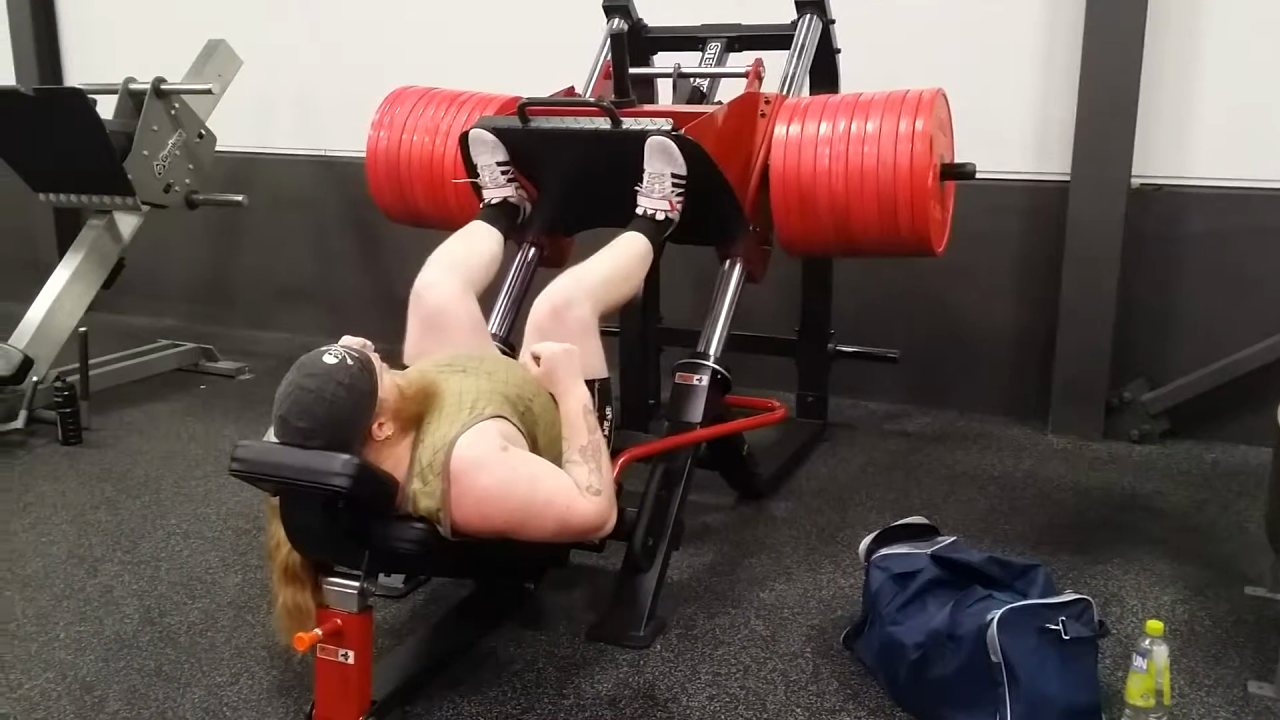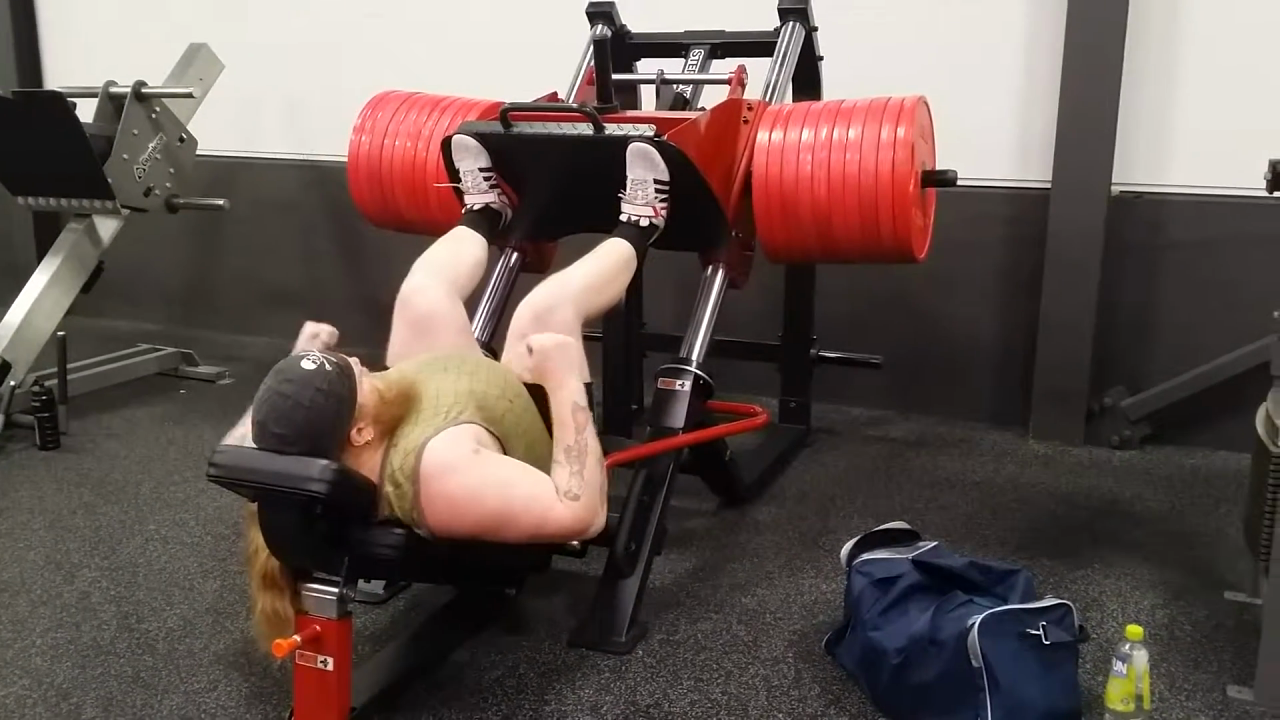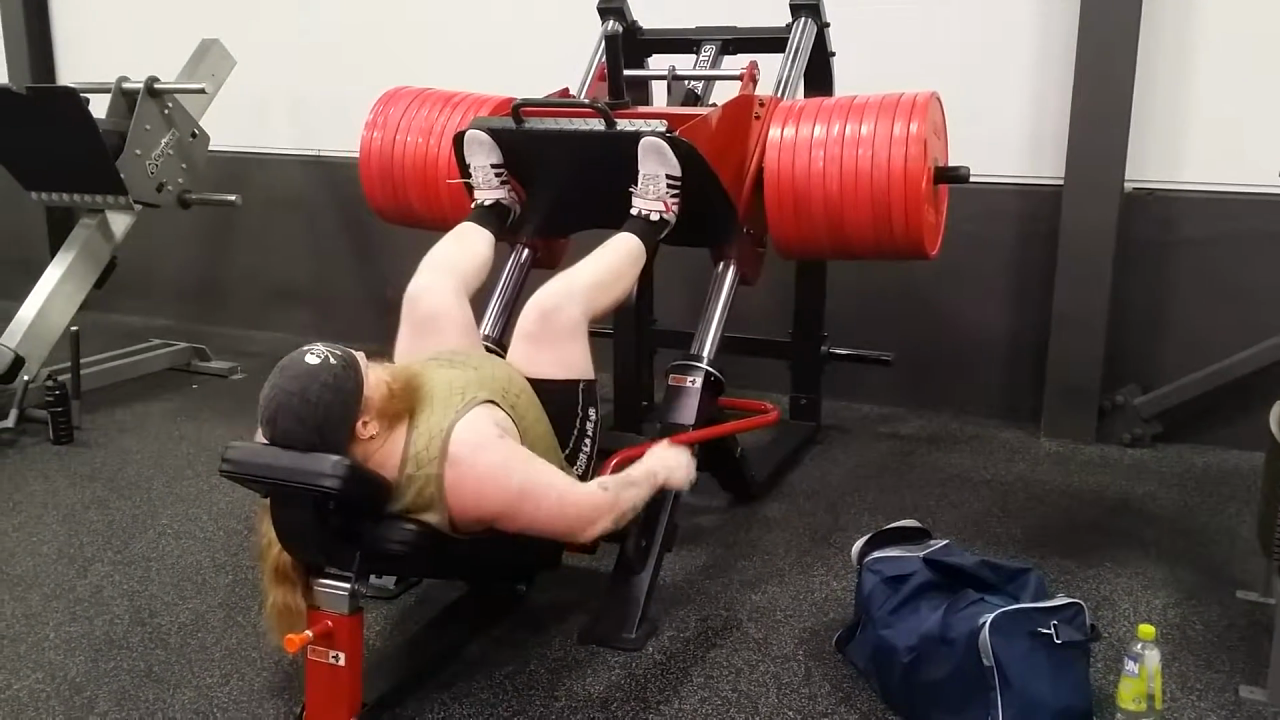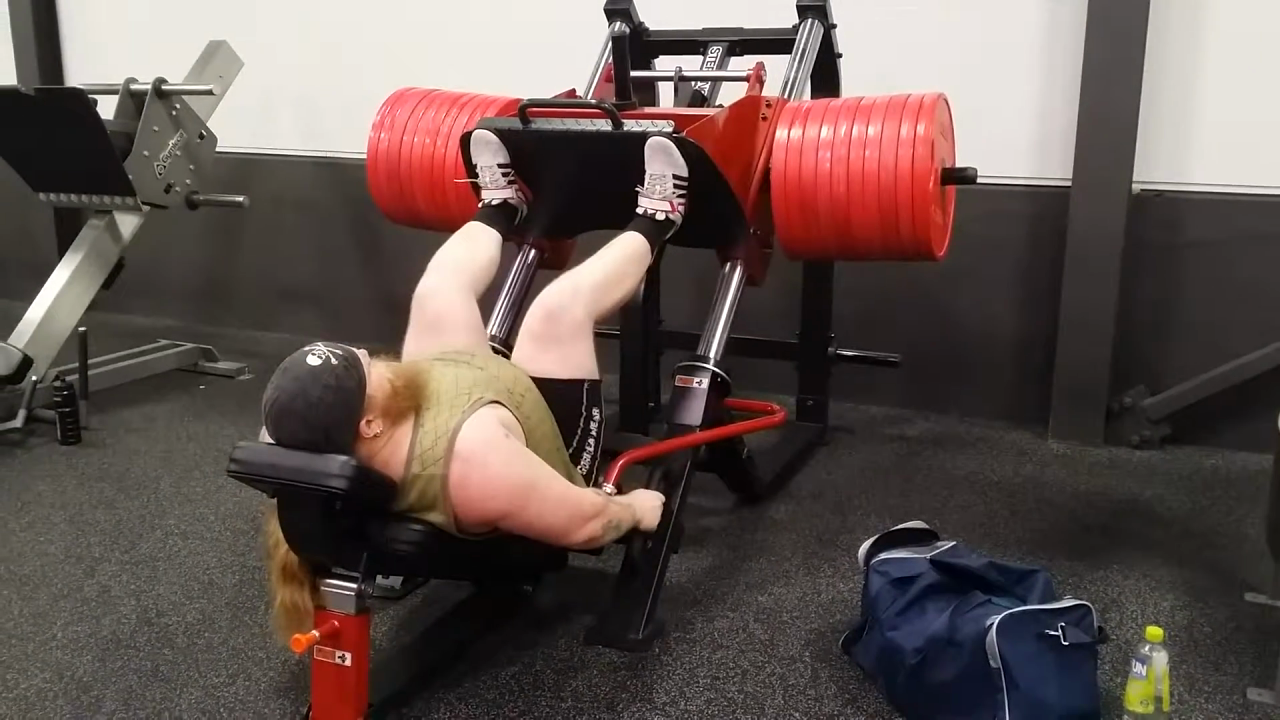
dt=0.5s
person 1, frame 1
left shoulder: (313, 456)
right shoulder: (468, 468)
right elbow: (595, 513)
left wrist: (339, 379)
right wrist: (569, 389)
right hip: (559, 437)
left knee: (438, 288)
right knee: (563, 305)
left ankle: (502, 206)
right ankle: (653, 222)
person 1, frame 2
right shoulder: (441, 470)
left elbow: (234, 451)
right elbow: (581, 513)
left wrist: (300, 361)
right wrist: (563, 384)
left hip: (484, 466)
right hip: (540, 465)
left knee: (423, 294)
right knee: (546, 310)
left ankle: (485, 212)
right ankle: (637, 229)
person 1, frame 3
left shoulder: (298, 448)
right shoulder: (464, 455)
right elbow: (589, 518)
right wrist: (655, 470)
right hip: (546, 467)
left knee: (431, 291)
right knee: (553, 309)
left ankle: (493, 205)
right ankle: (649, 221)
person 1, frame 4
left shoulder: (308, 455)
right shoulder: (469, 455)
right elbow: (583, 524)
right wrist: (635, 508)
right hip: (545, 472)
left knee: (439, 292)
right knee: (558, 310)
left ankle: (500, 207)
right ankle: (654, 221)
